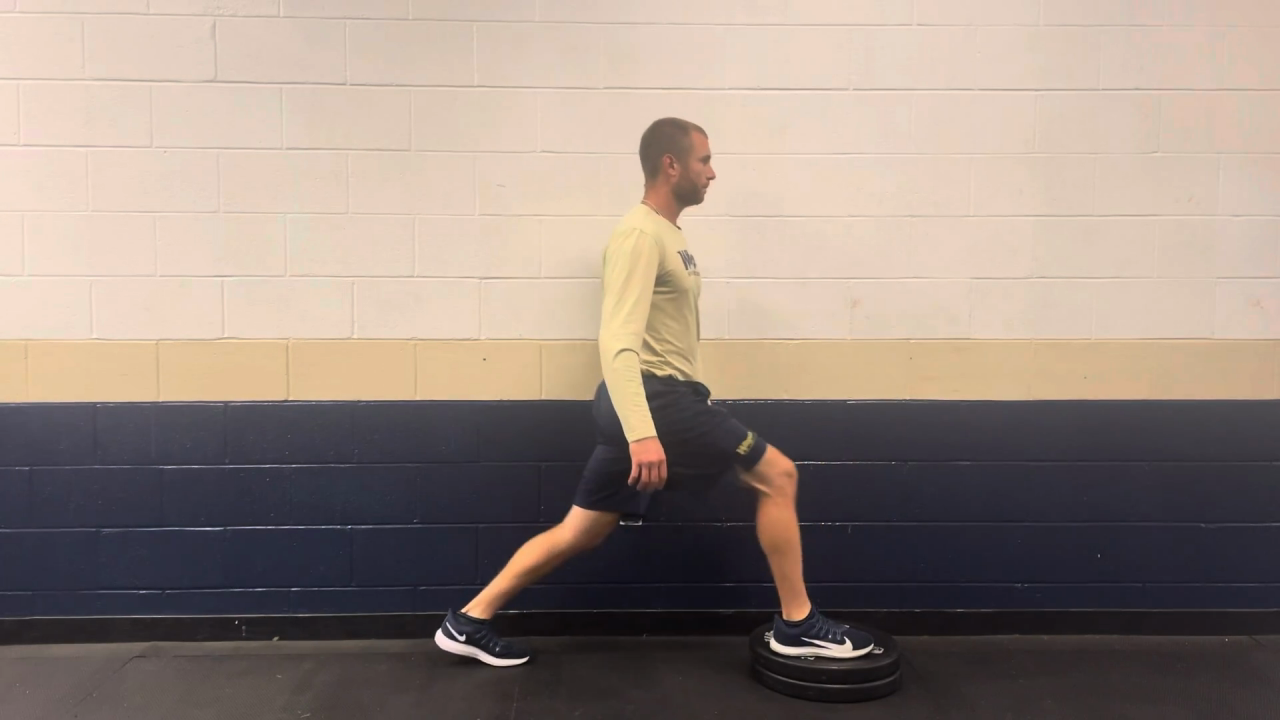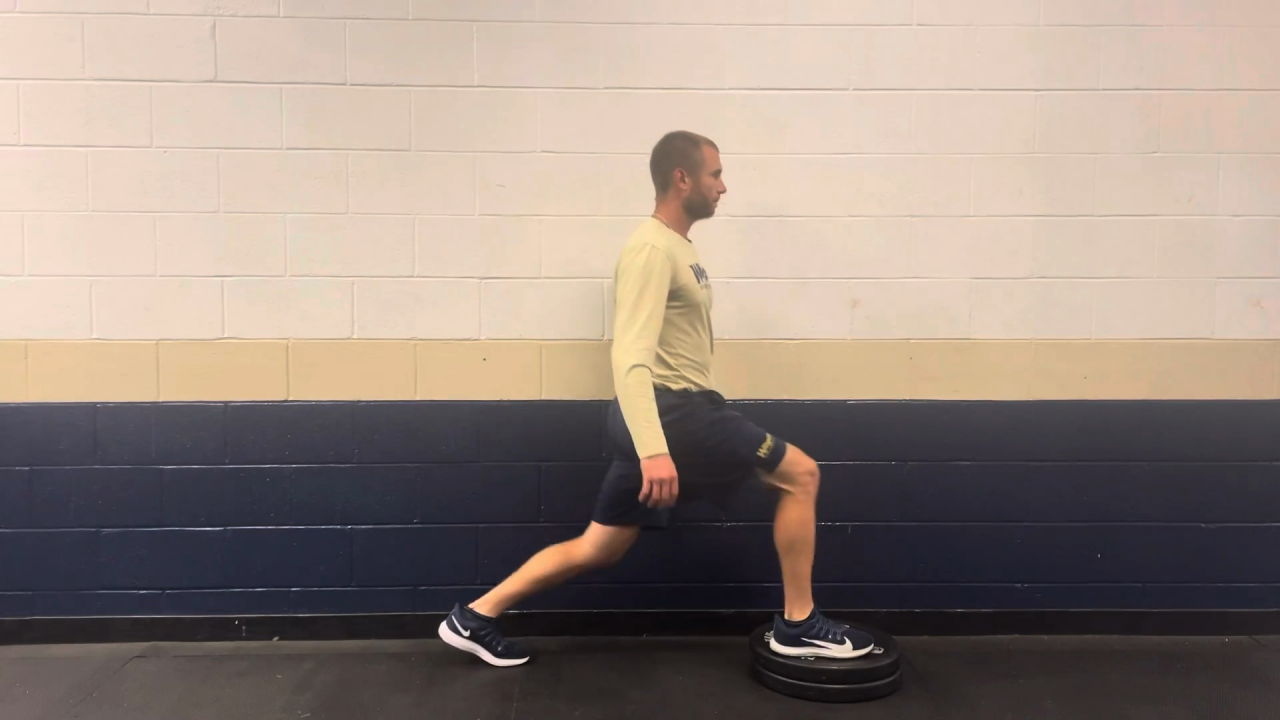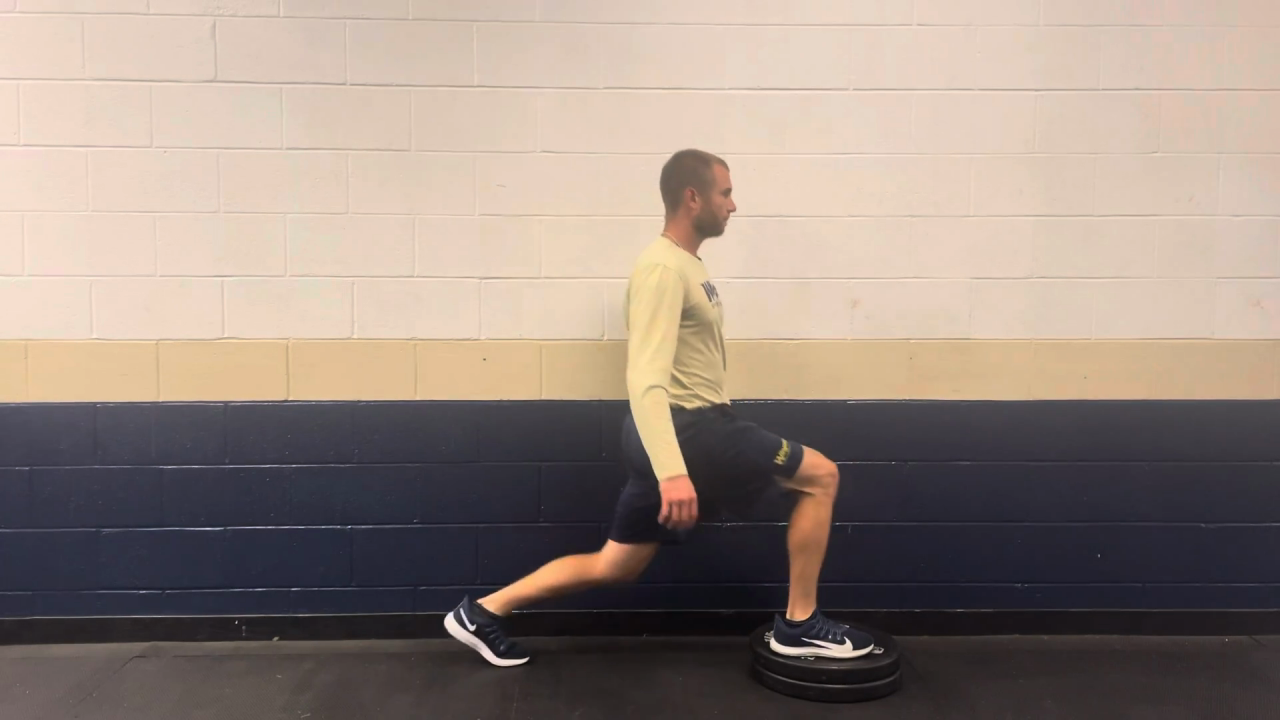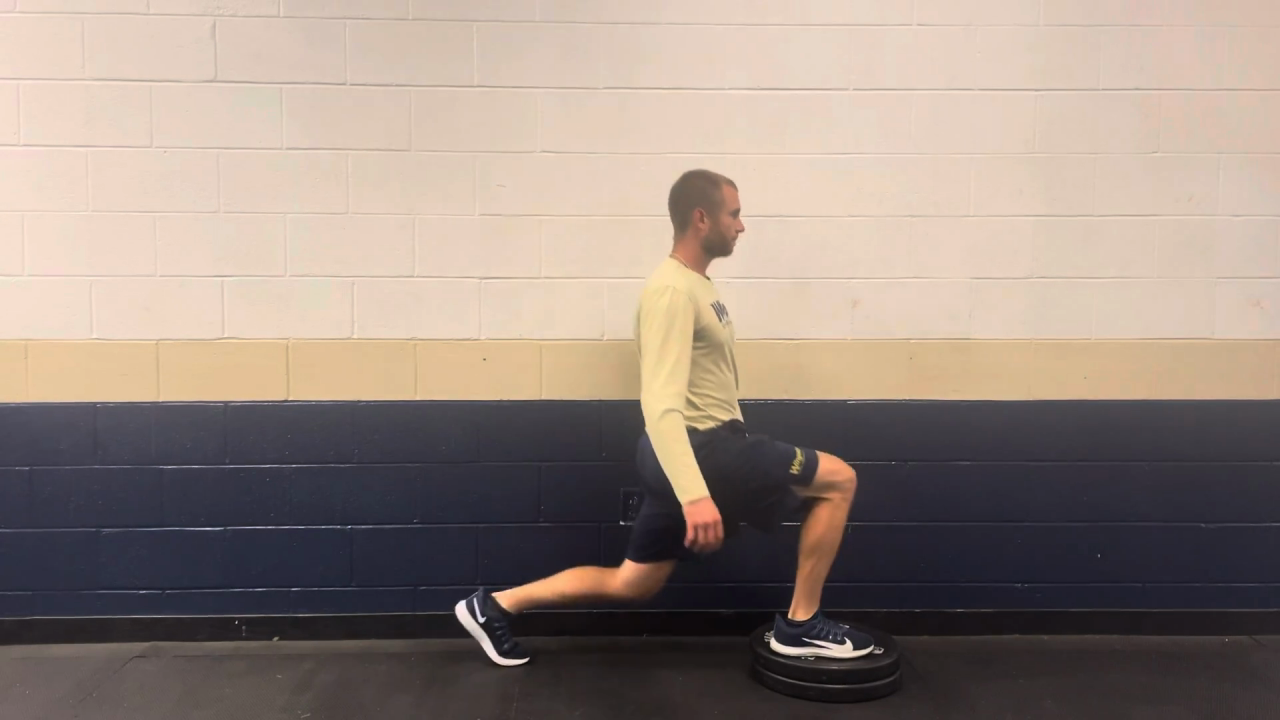
dt=0.1s
person 1, frame 1
left shoulder: (665, 234)
right shoulder: (640, 235)
right elbow: (618, 343)
right wrist: (642, 432)
left hip: (651, 400)
right hip: (654, 399)
left knee: (579, 530)
right knee: (778, 475)
left ankle: (469, 621)
right ankle: (798, 624)
person 1, frame 2
left shoulder: (676, 247)
right shoulder: (653, 250)
right elbow: (631, 360)
right wrist: (655, 450)
left hip: (668, 410)
right hip: (672, 411)
left knee: (598, 547)
right knee: (800, 475)
left ankle: (476, 616)
right ankle: (799, 624)
person 1, frame 3
left shoulder: (685, 264)
right shoulder: (662, 270)
right elbow: (645, 381)
right wrist: (673, 473)
left hip: (688, 430)
right hip: (686, 430)
left knee: (615, 563)
right knee: (819, 477)
left ankle: (480, 613)
right ankle: (800, 625)
person 1, frame 4
left shoulder: (694, 284)
right shoulder: (672, 292)
right elbow: (661, 404)
right wrist: (695, 496)
left hip: (700, 446)
right hip: (701, 447)
left knee: (632, 582)
right knee: (837, 481)
left ankle: (494, 606)
right ankle: (801, 625)
